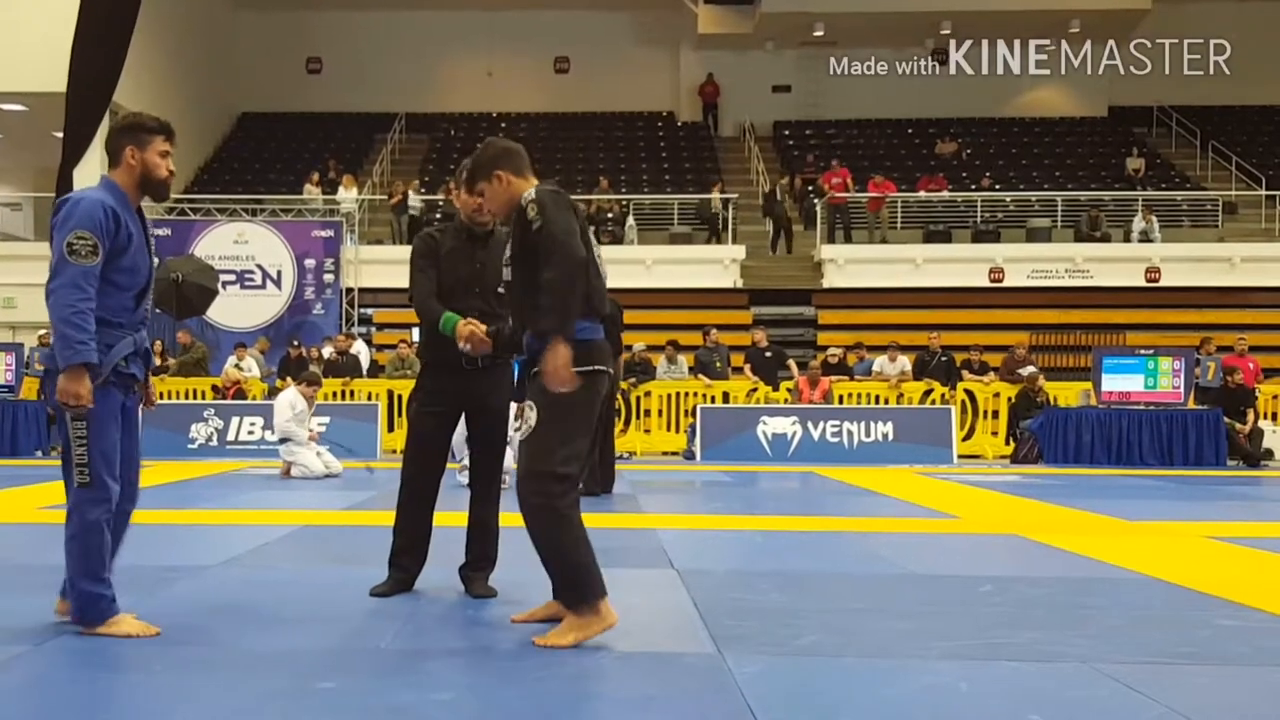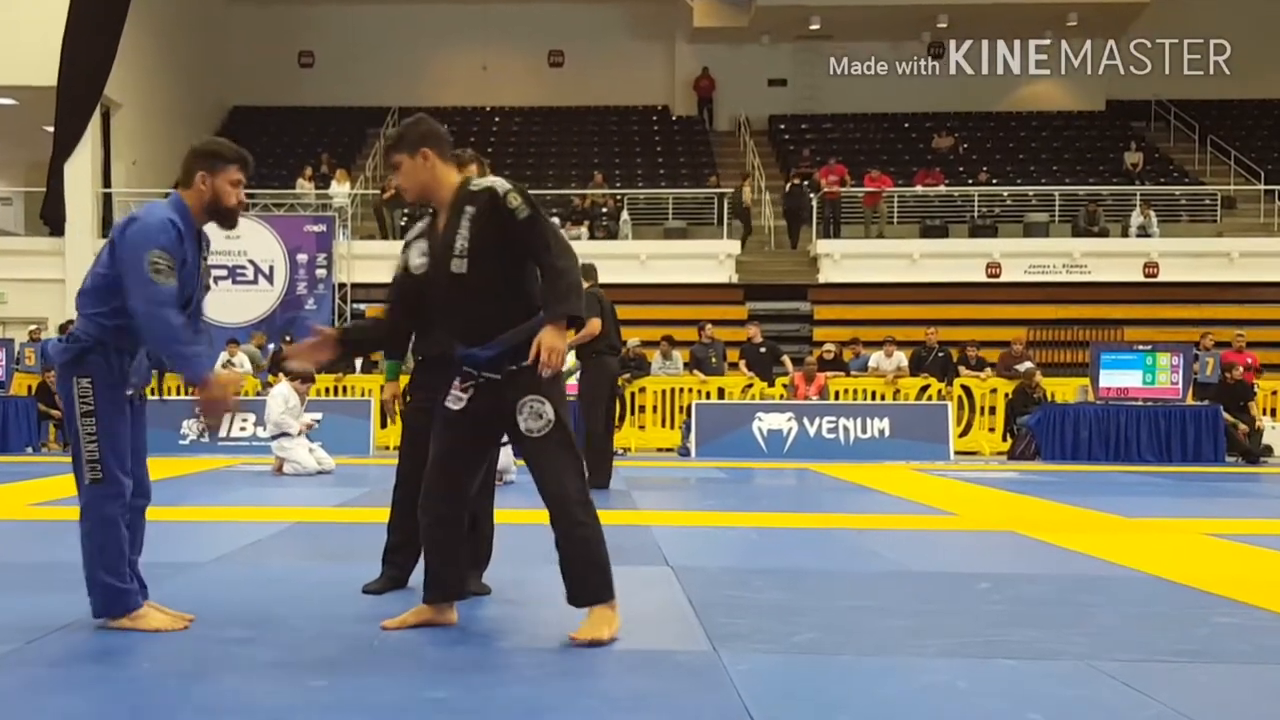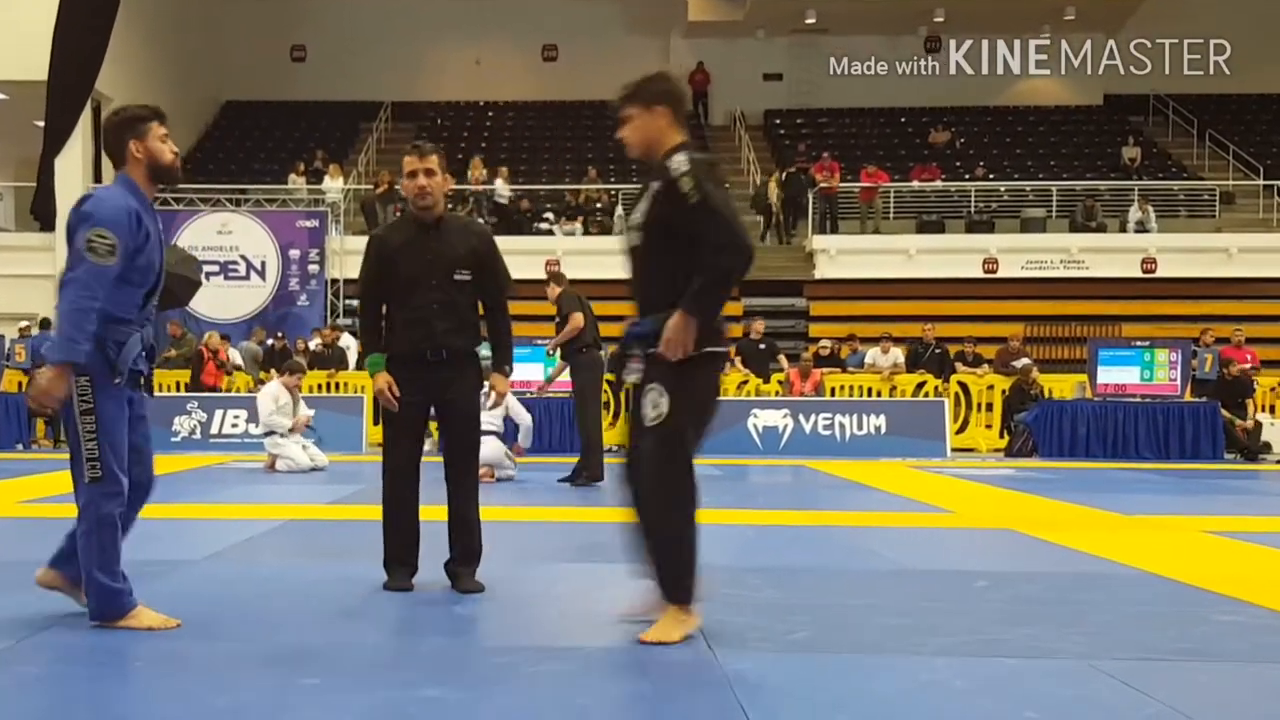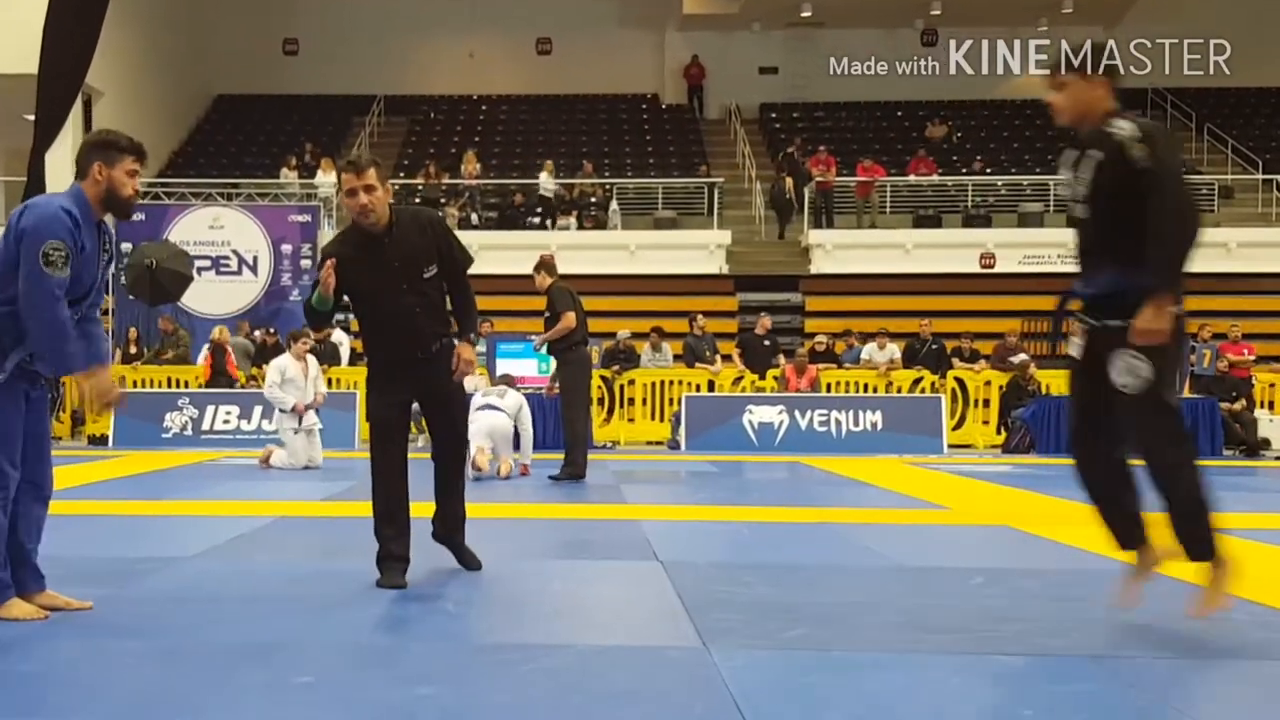
dt=1s
person 1, frame 1
left shoulder: (540, 203)
right shoulder: (537, 213)
left elbow: (567, 270)
left wrist: (557, 341)
right wrist: (496, 338)
left hip: (568, 361)
right hip: (574, 361)
left knee: (542, 484)
right knee: (550, 483)
left ankle: (591, 607)
right ankle: (569, 597)
person 1, frame 2
left shoulder: (494, 198)
right shoulder: (424, 240)
left elbow: (556, 257)
right elbow: (401, 316)
left wrist: (557, 321)
right wrist: (338, 343)
left hip: (527, 368)
right hip: (474, 376)
left knee: (563, 486)
right knee: (441, 490)
left ankle: (600, 605)
right ankle: (440, 601)
person 1, frame 3
left shoulder: (685, 171)
right shoulder: (673, 175)
left elbow: (732, 249)
left wrist: (689, 315)
left hip: (683, 351)
right hip: (665, 350)
left knee: (658, 472)
right knee: (650, 468)
left ankle: (678, 608)
right ankle: (673, 596)
person 1, frame 4
left shoulder: (1133, 141)
right shoulder: (1082, 154)
left elbow: (1179, 218)
left wrist: (1162, 300)
left hip: (1142, 320)
right hip: (1105, 317)
left knee: (1157, 436)
right knee: (1089, 437)
left ankle: (1210, 559)
right ankle: (1138, 546)
person 2, frame 1
left shoulder: (131, 216)
right shoulder: (90, 209)
right elbow: (70, 296)
left wrist: (142, 368)
right wrist: (75, 367)
left hip: (120, 373)
right hip: (89, 374)
left knee: (121, 492)
right knee: (95, 493)
left ankle: (78, 592)
right ankle: (95, 610)
person 2, frame 2
left shoulder: (193, 236)
right shoulder: (155, 228)
left elbow: (186, 317)
right elbow: (157, 315)
left wrist: (208, 380)
right wrist: (205, 377)
left hip: (124, 371)
right hip: (95, 366)
left knee: (131, 490)
right knee: (108, 490)
left ankle: (129, 595)
right ankle: (116, 603)
person 2, frame 3
left shoulder: (140, 210)
right shoulder: (111, 209)
right elbow: (82, 292)
right wrist: (60, 365)
left hip: (122, 363)
right hip: (95, 364)
left knee: (134, 482)
right knee: (106, 487)
left ankle: (69, 569)
right ankle: (112, 603)
person 2, frame 4
left shoulder: (99, 232)
right shoulder: (52, 218)
left elbow: (88, 311)
right elbow: (45, 306)
left wrist: (97, 370)
right wrist: (81, 372)
person 3, frame 1
left shoulder: (514, 251)
right shoulder: (431, 243)
right elbow: (422, 299)
right wrist: (454, 325)
left hip: (493, 376)
right hip: (440, 373)
left knee: (486, 479)
right knee: (419, 475)
left ankle: (477, 571)
right ankle: (403, 569)
person 3, frame 2
right shoulder: (423, 239)
right wrist: (392, 373)
right hip: (433, 370)
left knee: (481, 475)
right knee: (415, 471)
left ankle: (472, 567)
right ankle: (396, 566)
person 3, frame 3
left shoulder: (474, 237)
right shoulder: (384, 242)
left elbow: (497, 307)
right elbow: (369, 310)
left wrist: (502, 367)
right wrist: (376, 366)
left hip: (459, 369)
right hip: (404, 370)
left knee: (463, 470)
right knee: (399, 472)
left ankle: (463, 565)
right ankle: (399, 566)
person 3, frame 4
left shoulder: (427, 224)
right shoulder: (339, 253)
left elbow: (459, 283)
right elbow: (318, 322)
left wrist: (467, 337)
right wrist: (324, 296)
left hip: (440, 357)
right hip: (387, 369)
left knee: (452, 450)
right knee: (388, 465)
left ankle: (451, 532)
right ankle: (392, 558)
person 4, frame 1
right shoulder: (612, 305)
right elbow: (620, 350)
right wrist: (617, 379)
right hip: (609, 374)
right knee: (606, 429)
left ankle: (592, 483)
right ankle: (606, 482)
person 4, frame 2
left shoulder: (588, 296)
right shoulder: (604, 299)
left elbow: (594, 328)
left wrist: (568, 344)
left hip: (596, 364)
right hip: (611, 363)
left knee: (592, 421)
right knee: (605, 422)
left ankle: (596, 475)
right ankle: (602, 475)
person 4, frame 3
left shoulder: (566, 297)
right shoulder: (569, 302)
left elbow: (578, 322)
right elbow: (567, 357)
left wrist: (555, 341)
right wrist: (549, 379)
left hip: (586, 358)
right hip: (585, 358)
left knee: (588, 415)
right knee: (585, 414)
left ankle: (592, 470)
right ankle: (586, 468)
person 4, frame 4
left shoulder: (558, 291)
right shoulder: (561, 292)
left elbow: (569, 322)
left wrist: (543, 338)
right wrist: (554, 377)
left hip: (573, 359)
right hip: (575, 358)
left knee: (572, 414)
right knee: (578, 414)
left ankle: (573, 466)
right ankle: (576, 466)
